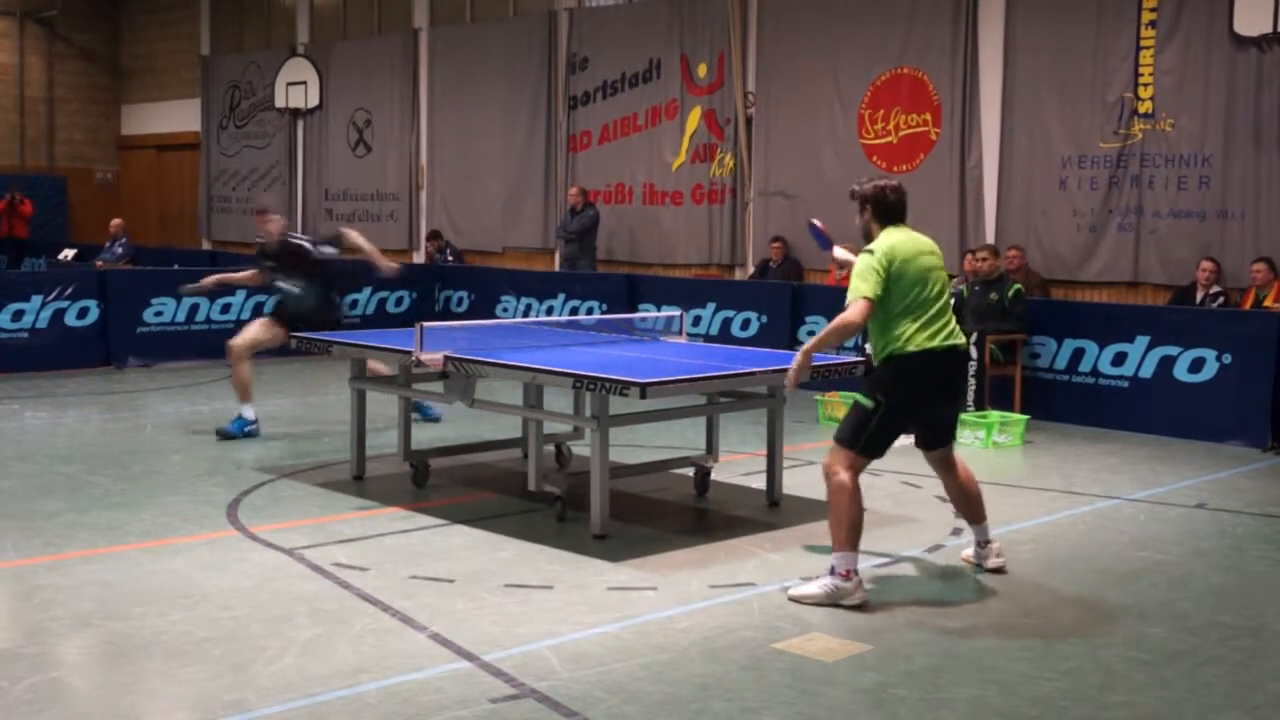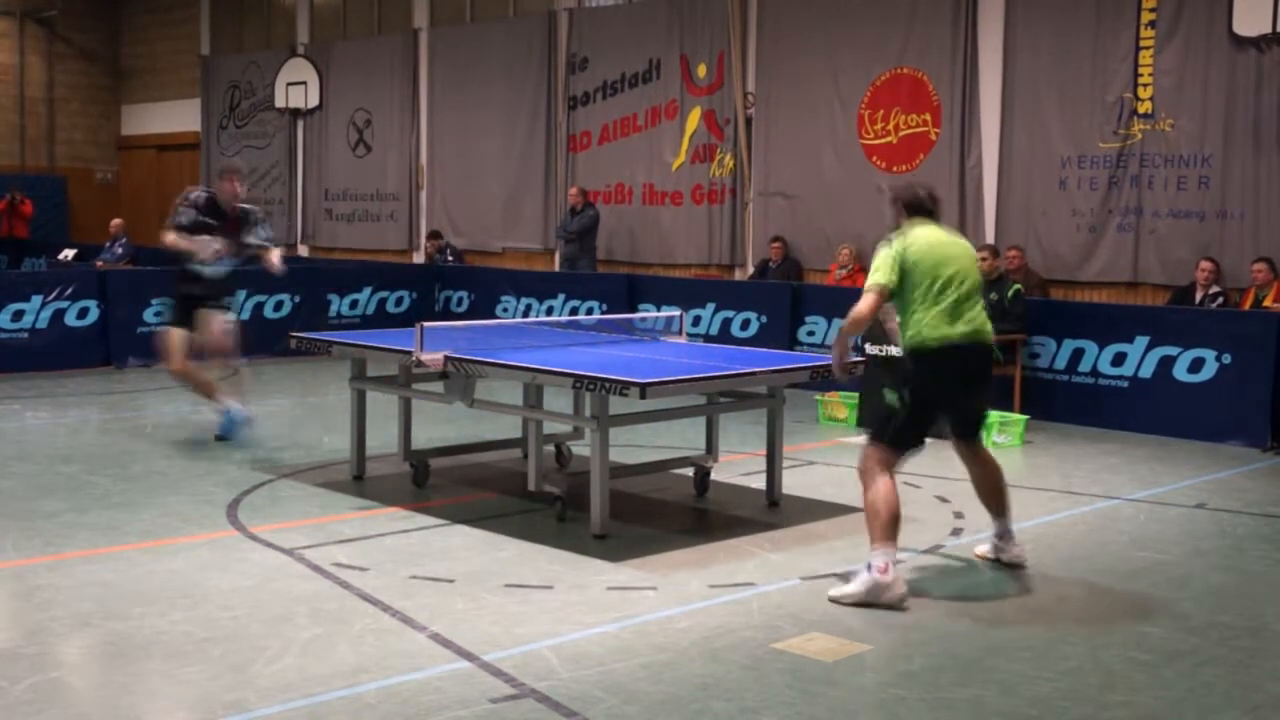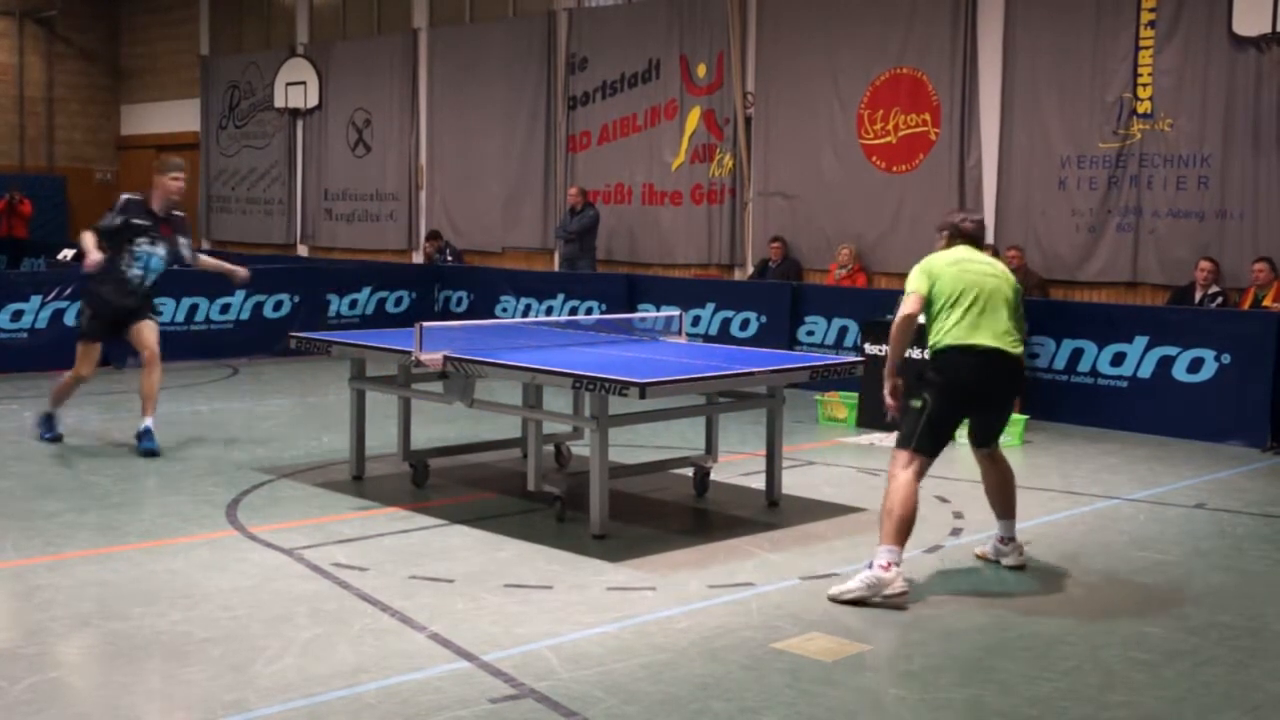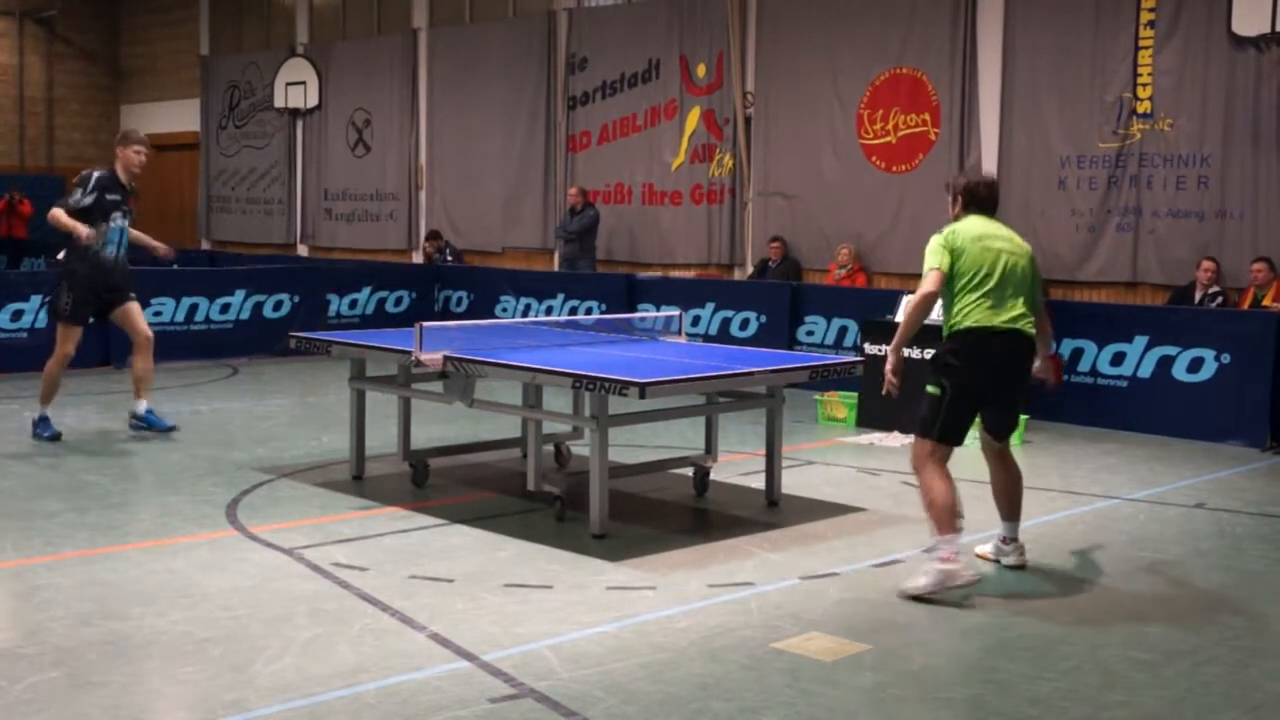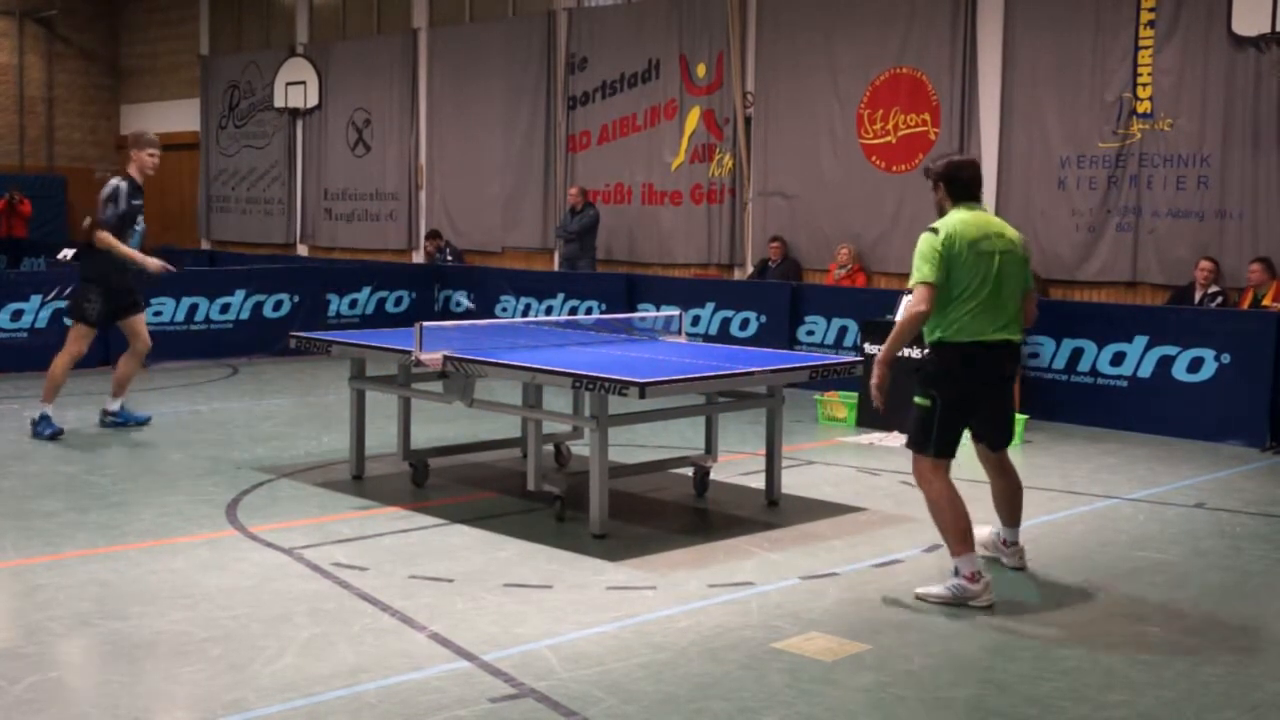
dt=0.3s
person 1, frame 1
left shoulder: (877, 253)
right shoulder: (927, 246)
left elbow: (856, 318)
left wrist: (807, 352)
right wrist: (857, 264)
left hip: (906, 367)
right hip: (950, 363)
left knee: (840, 466)
right knee: (943, 458)
left ankle: (844, 577)
right ankle: (986, 547)
person 1, frame 2
left shoulder: (898, 246)
right shoulder: (962, 246)
left elbow: (864, 312)
left wrist: (841, 348)
left hip: (932, 359)
right hip: (976, 354)
left knee: (876, 463)
right knee: (970, 448)
left ankle: (882, 572)
right ankle: (1006, 541)
person 1, frame 3
left shoulder: (932, 264)
right shoulder: (1004, 273)
left elbow: (908, 314)
left wrist: (890, 373)
left hip: (954, 363)
right hip: (1005, 367)
left knee: (905, 466)
right knee: (987, 448)
left ankle: (884, 568)
right ankle: (1008, 543)
person 1, frame 4
left shoulder: (949, 236)
right shoulder: (1020, 245)
left elbow: (929, 291)
right elbow: (1040, 316)
left wrist: (895, 350)
right wrist: (1044, 357)
left hip: (969, 347)
right hip: (1017, 348)
left knee: (928, 455)
right knee: (996, 446)
left ankle: (948, 560)
right ankle: (1009, 543)
person 1, frame 5
left shoulder: (940, 234)
right shoulder: (1010, 236)
left elbow: (920, 309)
right elbow: (1028, 313)
left wrist: (883, 361)
left hip: (954, 358)
right hip: (1002, 357)
left knee: (929, 468)
right knee: (995, 455)
left ankle: (971, 577)
right ankle: (1009, 544)
person 2, frame 1
left shoulder: (301, 247)
right shoulder: (265, 249)
left elbow: (348, 235)
right elbow: (263, 276)
left wrist: (381, 261)
right wrist: (221, 278)
left hip: (323, 318)
right hip: (289, 315)
left knee: (368, 368)
right knee: (237, 347)
left ankle: (414, 401)
right ankle: (247, 418)
person 2, frame 2
left shoulder: (249, 216)
right shoulder: (196, 200)
left elbow: (267, 249)
right elbow: (169, 239)
left wrist: (273, 259)
right wrist: (196, 246)
left hip: (214, 294)
right hip: (185, 293)
left knee: (212, 343)
right knee: (178, 367)
left ankle: (232, 406)
right ankle: (229, 406)
person 2, frame 3
left shoulder: (177, 222)
right shoulder: (128, 205)
left elbow: (189, 258)
right elbow: (91, 234)
left wrist: (228, 269)
right wrist: (92, 252)
left hip: (138, 303)
right hip: (103, 298)
left knee: (151, 353)
right knee: (83, 372)
left ankle: (147, 428)
right ankle: (49, 415)
person 2, frame 4
left shoulder: (129, 191)
right shoulder: (95, 179)
right elbow: (56, 213)
left wrist: (152, 244)
right wrist: (78, 227)
left hip: (114, 280)
right hip: (80, 278)
left knee: (144, 337)
right knee: (65, 352)
left ankle: (140, 412)
right ankle: (42, 417)
person 2, frame 5
left shoulder: (134, 191)
right shoulder: (118, 188)
left elbow: (89, 223)
right elbow: (99, 234)
right wrist: (141, 259)
left hip: (120, 281)
right hip: (99, 280)
left knee: (141, 345)
right knee: (75, 350)
left ankle: (113, 409)
right ankle: (42, 416)
